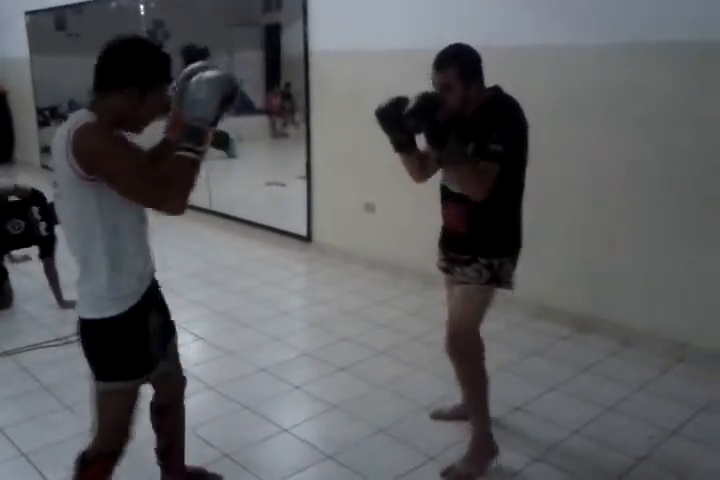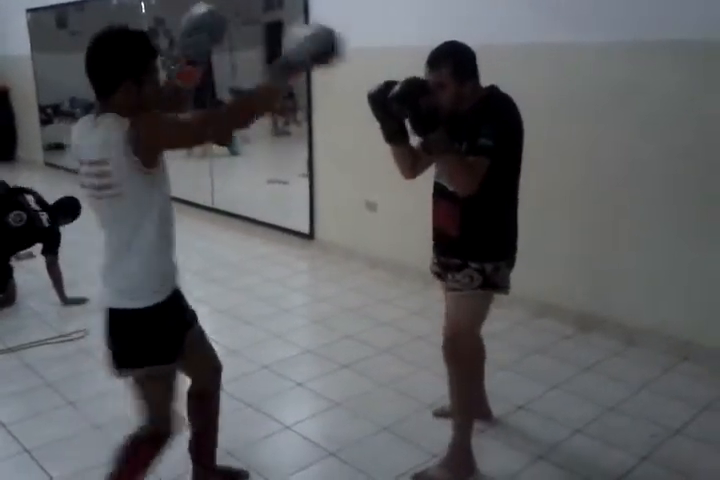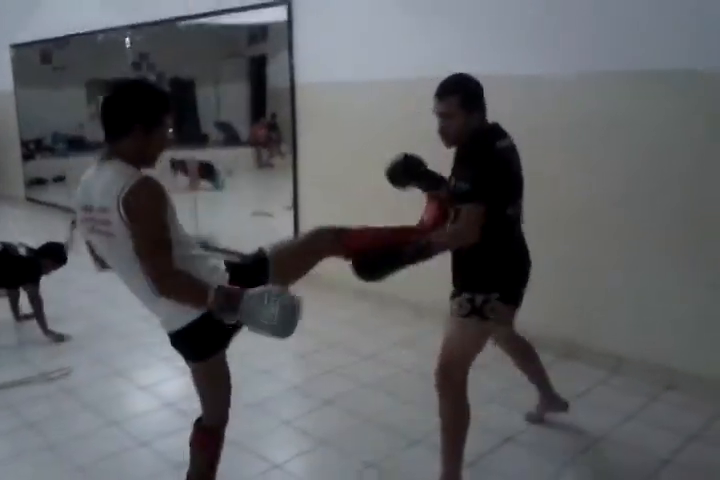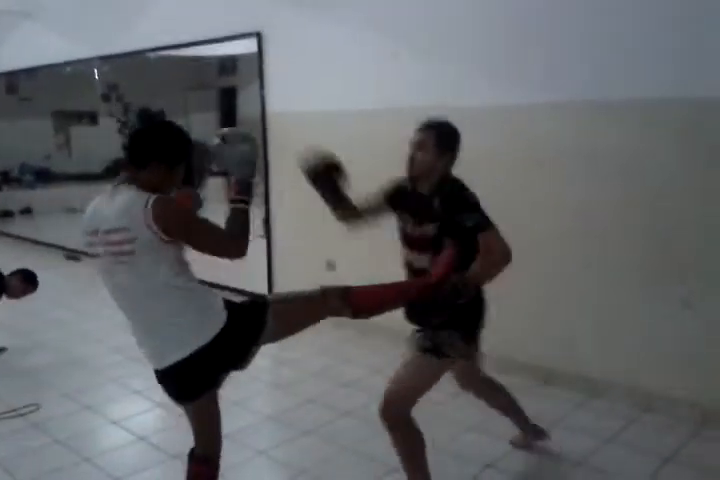
dt=0.4s
person 1, frame 1
left shoulder: (97, 133)
right shoulder: (91, 138)
left elbow: (146, 169)
right elbow: (170, 199)
left wrist: (184, 123)
right wrist: (198, 129)
left hip: (137, 295)
right hip: (115, 312)
left knee: (172, 385)
right knee: (112, 438)
person 1, frame 2
left shoulder: (85, 131)
right shoulder: (138, 133)
right elbow: (228, 120)
right wrist: (293, 65)
left hip: (144, 296)
right hip: (145, 306)
left knee: (208, 372)
right knee: (158, 425)
person 1, frame 3
left shoulder: (87, 187)
right shoulder: (140, 189)
left elbow: (103, 260)
right elbow: (165, 278)
right wrist: (240, 303)
left hip: (182, 322)
right hip: (213, 298)
left knee: (213, 415)
right knee: (323, 238)
person 1, frame 4
left shoulder: (93, 215)
right shoulder: (159, 208)
right elbow: (234, 247)
left wrist: (184, 204)
right wrist: (242, 183)
left hip: (171, 363)
right hip: (215, 332)
left knee: (205, 446)
right knee: (329, 299)
right ankle: (425, 288)
person 2, frame 1
left shoulder: (503, 117)
right shoulder: (455, 116)
left elbow: (478, 188)
right elbow: (421, 172)
left wrist: (442, 142)
right wrist: (401, 136)
left hip: (488, 247)
right hip: (456, 240)
left knee: (458, 338)
right knee: (461, 326)
left ankle: (482, 443)
right ankle: (473, 402)
person 2, frame 2
left shoulder: (498, 114)
right shoulder: (451, 114)
left elbow: (466, 181)
right elbow: (410, 169)
left wrist: (430, 132)
right wrist: (393, 127)
left hip: (483, 250)
right hip: (451, 243)
left knee: (456, 343)
right knee: (465, 332)
right ankle: (477, 403)
person 2, frame 3
left shoulder: (474, 153)
right shoulder: (493, 143)
left elbow: (469, 229)
left hip: (486, 282)
right hip: (502, 270)
left knee: (449, 375)
right knee: (505, 338)
right ankle: (550, 398)
person 2, frame 4
left shoulder: (453, 200)
right shoulder: (408, 192)
left elbow: (499, 253)
right elbow: (351, 215)
left wrist: (456, 291)
right wrist: (328, 187)
left hip: (450, 321)
right hip: (443, 314)
left knee: (393, 409)
right knee: (470, 379)
right ankle: (529, 429)
